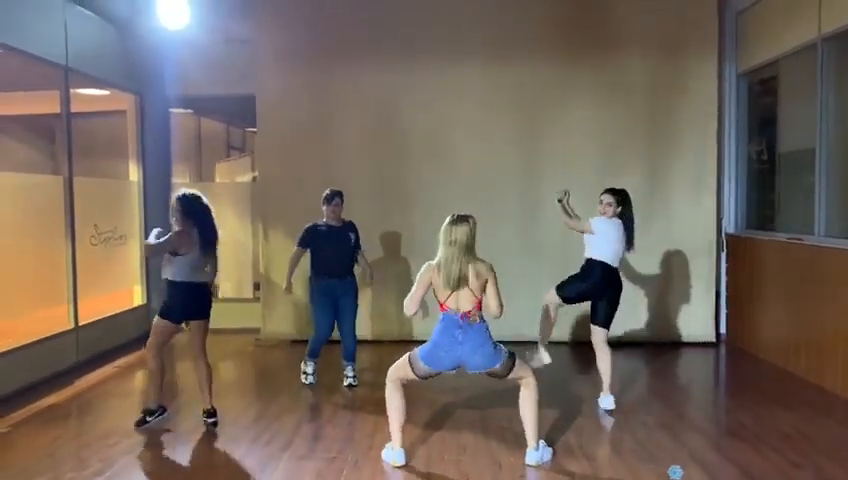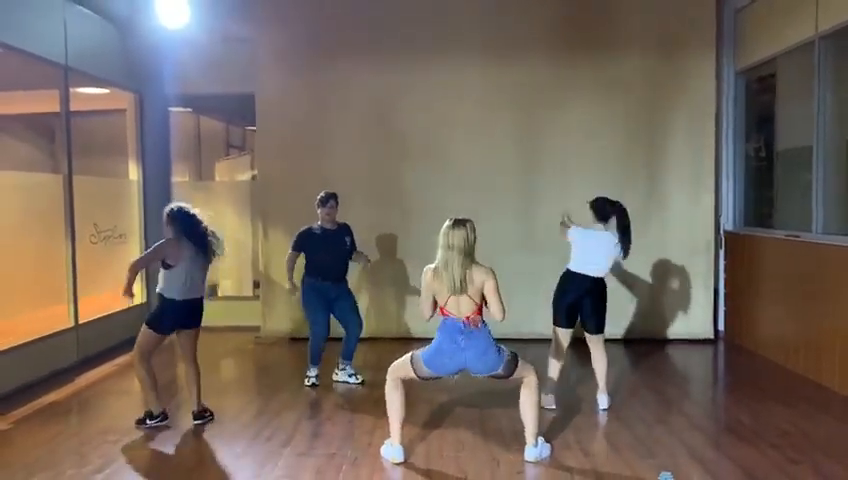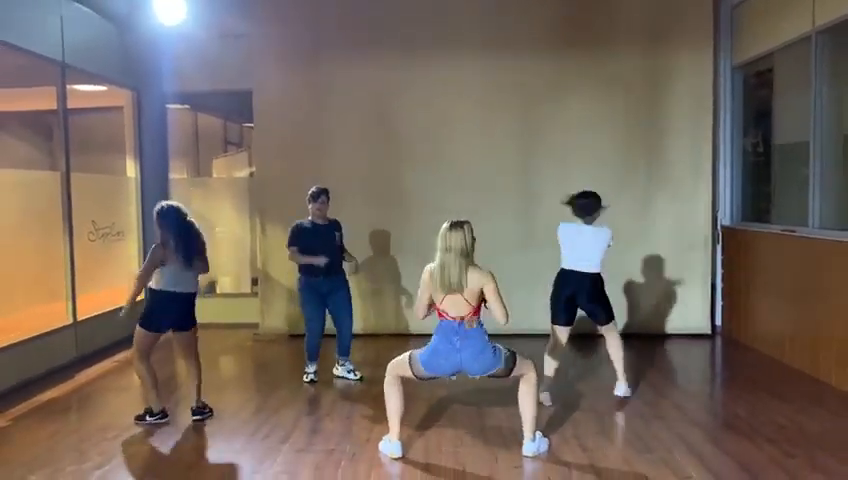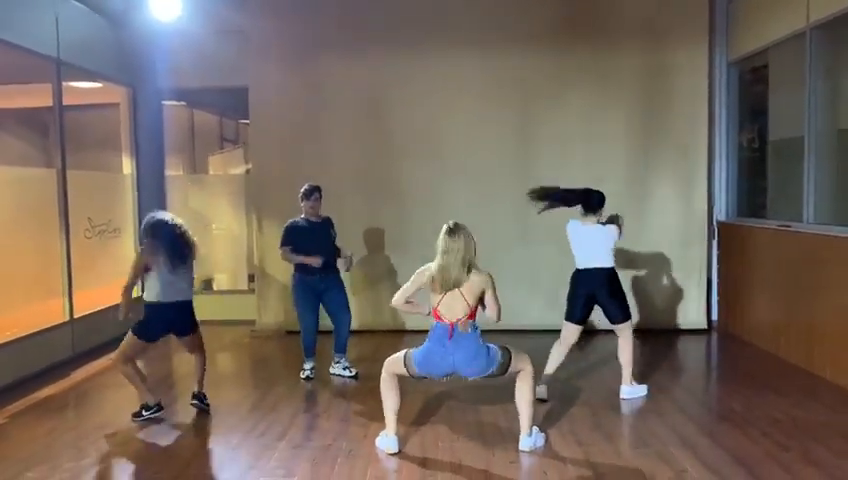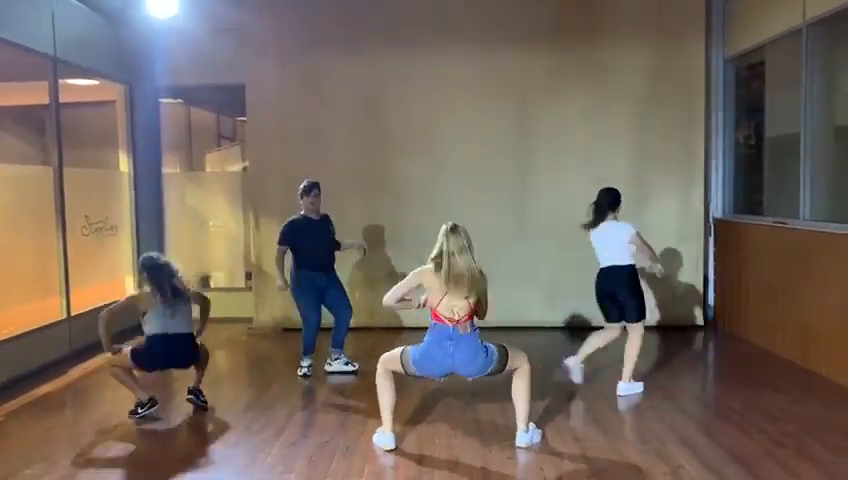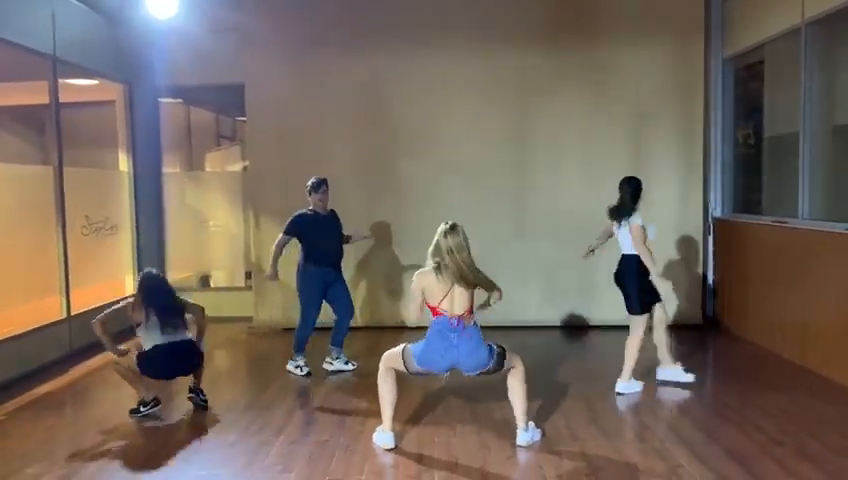
dt=0.2s
person 1, frame 1
left shoulder: (431, 269)
right shoulder: (485, 269)
left elbow: (409, 310)
right elbow: (496, 311)
left wrist: (423, 290)
left hip: (443, 344)
right hip: (479, 345)
left knee: (394, 377)
right knee: (527, 378)
left ankle: (396, 450)
right ankle: (534, 450)
person 1, frame 2
left shoulder: (430, 273)
right shoulder: (484, 273)
left elbow: (426, 313)
right elbow: (499, 315)
left hip: (445, 349)
right hip: (481, 350)
left knee: (394, 374)
right knee: (529, 376)
left ankle: (395, 447)
right ankle: (533, 446)
person 1, frame 3
left shoulder: (431, 272)
right shoulder: (483, 276)
left elbow: (421, 312)
right elbow: (503, 318)
left hip: (442, 352)
right hip: (478, 352)
left knee: (393, 371)
right knee: (528, 371)
left ankle: (393, 442)
right ankle: (530, 441)
person 1, frame 4
left shoulder: (429, 272)
right shoulder: (482, 278)
left elbow: (397, 302)
right elbow: (495, 317)
left hip: (436, 355)
right hip: (472, 356)
left knee: (389, 368)
right knee: (525, 366)
left ankle: (389, 438)
right ankle: (527, 436)
person 1, frame 5
left shoulder: (424, 274)
right shoulder: (477, 276)
left elbow: (388, 301)
left hip: (435, 354)
right hip: (471, 356)
left knee: (384, 364)
right knee: (521, 362)
left ankle: (386, 434)
right ankle: (524, 432)
person 1, frame 6
left shoulder: (422, 277)
right shoulder: (472, 272)
left elbow: (413, 317)
right elbow: (497, 293)
left hip: (436, 348)
right hip: (472, 349)
left knee: (386, 363)
right knee: (515, 364)
left ankle: (386, 433)
right ankle: (524, 431)
person 2, frame 1
left shoulder: (601, 224)
right shoulder: (620, 227)
left elbow: (572, 224)
right elbow: (584, 223)
left wrist: (562, 206)
right wrist: (566, 205)
left hip: (593, 276)
right hip: (612, 283)
left knee: (549, 301)
right knee: (600, 341)
left ankle: (541, 351)
right ankle: (606, 395)
person 2, frame 2
left shoulder: (577, 232)
right shoulder: (616, 241)
left elbow: (566, 230)
left wrist: (566, 223)
left hip: (568, 285)
right hip: (594, 290)
left knee: (559, 343)
right knee: (596, 344)
left ankle: (548, 394)
right ankle: (603, 395)
person 2, frame 3
left shoulder: (563, 229)
right shoulder: (604, 233)
left hip: (564, 283)
right hip: (590, 285)
left knee: (557, 340)
right knee: (611, 332)
left ankle: (544, 391)
right ankle: (621, 383)
person 2, frame 4
left shoulder: (572, 227)
right shoulder: (610, 231)
left hip: (581, 281)
right hip: (606, 281)
left knee: (567, 337)
right knee: (625, 332)
left ankle: (541, 385)
right ankle: (628, 385)
person 2, frame 5
left shoulder: (593, 229)
right shoulder: (624, 229)
right elbow: (647, 251)
right wrist: (656, 264)
left hip: (603, 280)
right hip: (623, 279)
left knee: (612, 329)
right knee: (636, 331)
left ankle: (576, 360)
right ankle: (625, 383)
person 2, frame 6
left shoulder: (619, 215)
right shoulder: (634, 217)
left elbow: (605, 234)
right elbow: (640, 244)
left wrist: (592, 248)
right wrist: (654, 270)
left hip: (634, 271)
right hip: (633, 271)
left knee: (661, 318)
right knee: (639, 327)
left ankle: (667, 367)
right ankle: (624, 380)
person 3, frame 1
left shoulder: (180, 235)
right shoulder: (205, 234)
left elbow: (149, 251)
right elbow: (212, 266)
left wrist: (154, 235)
left hip: (179, 296)
right hip: (201, 295)
left knee: (153, 350)
right knee: (199, 354)
left ankle: (155, 407)
right ankle: (208, 410)
person 3, frame 2
left shoulder: (168, 246)
right shoulder: (203, 245)
left elbow: (136, 265)
right elbow: (206, 264)
left wrist: (128, 287)
left hip: (169, 308)
right hip: (194, 308)
left knee: (139, 358)
right knee: (190, 360)
left ankle: (156, 413)
right ankle: (199, 409)
person 3, frame 3
left shoulder: (162, 246)
right shoulder: (195, 242)
left elbow: (143, 276)
right elbow: (204, 268)
left wrist: (128, 305)
left hip: (161, 303)
right hip: (185, 305)
left knee: (140, 356)
right knee: (191, 357)
left ankle: (156, 410)
right ankle: (198, 405)
person 3, frame 4
left shoulder: (147, 252)
right shoulder: (185, 247)
left elbow: (129, 286)
left wrist: (124, 310)
left hip: (157, 316)
right hip: (184, 313)
left knee: (122, 359)
right knee: (198, 351)
left ankle: (150, 404)
right ankle: (199, 395)
person 3, frame 5
left shoulder: (141, 298)
right shoulder: (181, 290)
left elbow: (105, 316)
right elbow: (204, 302)
left wrist: (108, 346)
right wrist: (199, 331)
left hip: (156, 353)
right hip: (186, 352)
left knee: (114, 363)
right knee: (202, 354)
left ankle: (145, 401)
right ankle: (196, 391)
person 3, frame 6
left shoulder: (133, 306)
right shoulder: (174, 302)
left elbow: (98, 322)
right elbow: (200, 311)
left wrist: (114, 349)
right wrist: (198, 341)
left hip: (160, 360)
right hip: (188, 356)
left knee: (120, 361)
right knee: (196, 355)
left ankle: (148, 399)
right ankle: (196, 390)
person 4, frame 1
left shoulder: (350, 228)
right shoulder: (313, 230)
left elbow: (357, 252)
right elbow: (297, 253)
left wrist: (367, 268)
right wrist: (288, 279)
left hip: (347, 285)
right hip: (322, 285)
left knee: (348, 329)
right knee: (323, 329)
left ankle: (349, 369)
right ankle: (309, 363)
person 4, frame 2
left shoulder: (345, 230)
right shoulder: (307, 233)
left elbow: (352, 252)
right elbow: (292, 256)
left wrist: (362, 258)
right wrist: (290, 280)
left hip: (340, 288)
right hip: (315, 289)
left knee: (355, 326)
right knee: (320, 331)
left ankle: (344, 369)
right ankle: (312, 371)
person 4, frame 3
left shoulder: (335, 225)
right shoulder: (300, 228)
right elbow: (293, 255)
left wrist: (351, 259)
right wrist: (314, 260)
left hip: (337, 282)
right hip: (310, 284)
left knee: (345, 323)
right knee: (315, 327)
left ankle: (343, 365)
right ankle: (311, 367)
person 4, frame 4
left shoulder: (327, 223)
right shoulder: (293, 227)
right elbow: (285, 254)
left wrist: (345, 255)
right wrist: (308, 259)
left hip: (331, 279)
right hip: (306, 283)
left knee: (343, 319)
right knee: (309, 325)
left ankle: (339, 362)
right ankle: (308, 364)
person 4, frame 5
left shoulder: (326, 220)
right shoulder: (293, 225)
right elbow: (280, 252)
left wrist: (352, 244)
right wrist: (281, 276)
left hip: (329, 277)
right hip: (305, 279)
left knee: (345, 313)
right knee: (312, 321)
left ankle: (335, 358)
right ankle: (305, 361)
person 4, frame 6
left shoulder: (333, 215)
right shoulder: (302, 218)
right elbow: (282, 240)
left wrist: (356, 237)
right wrist: (273, 265)
left hip: (334, 273)
right hip: (312, 273)
left knee: (346, 312)
right knee: (309, 318)
left ankle: (334, 358)
right ankle: (296, 360)
